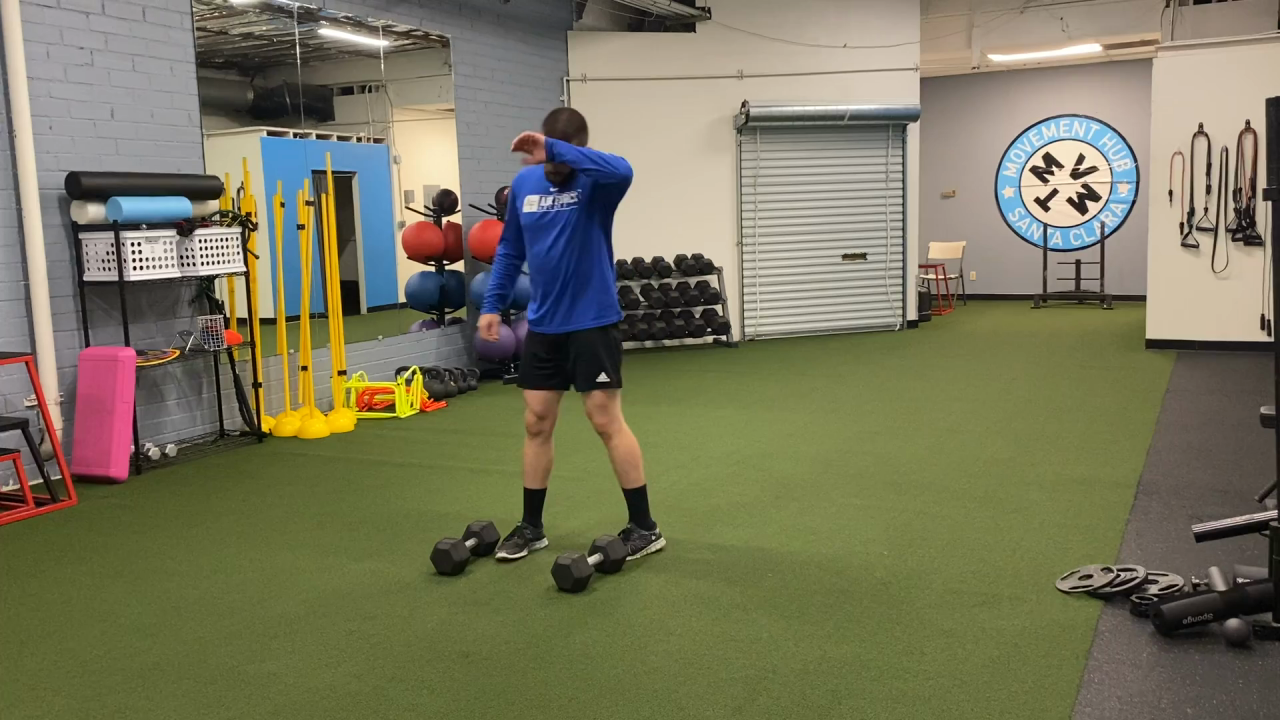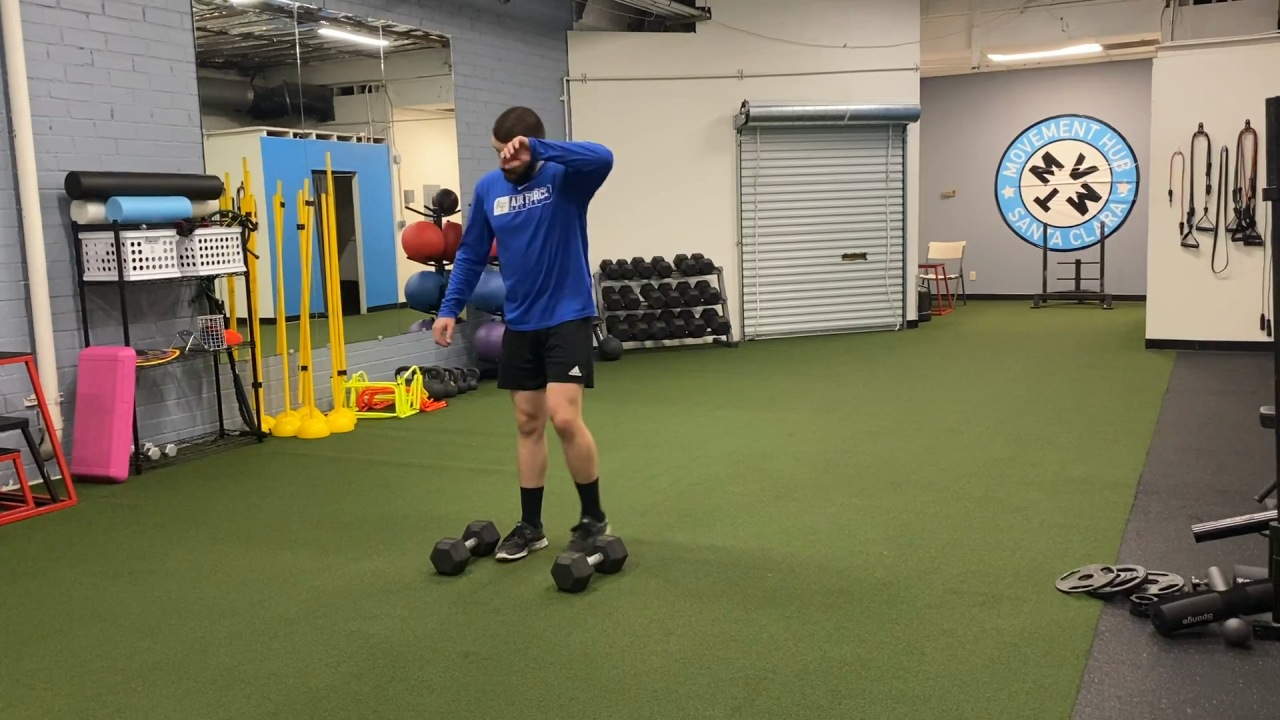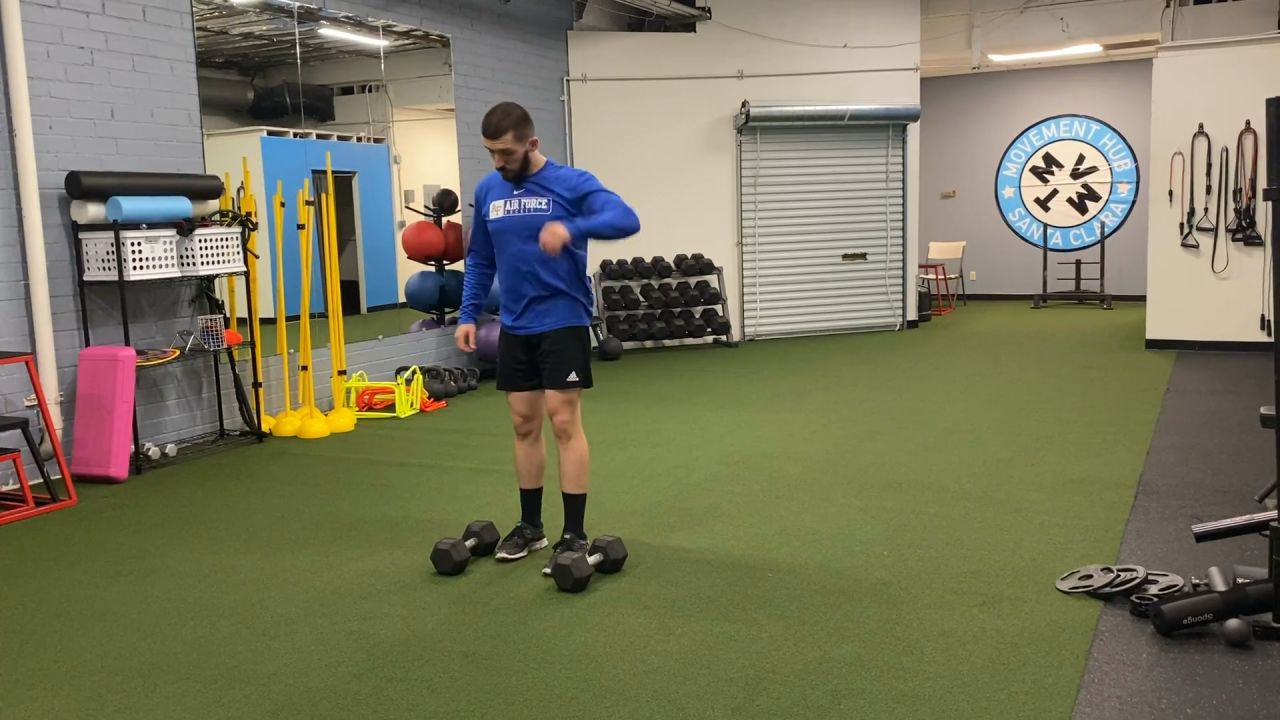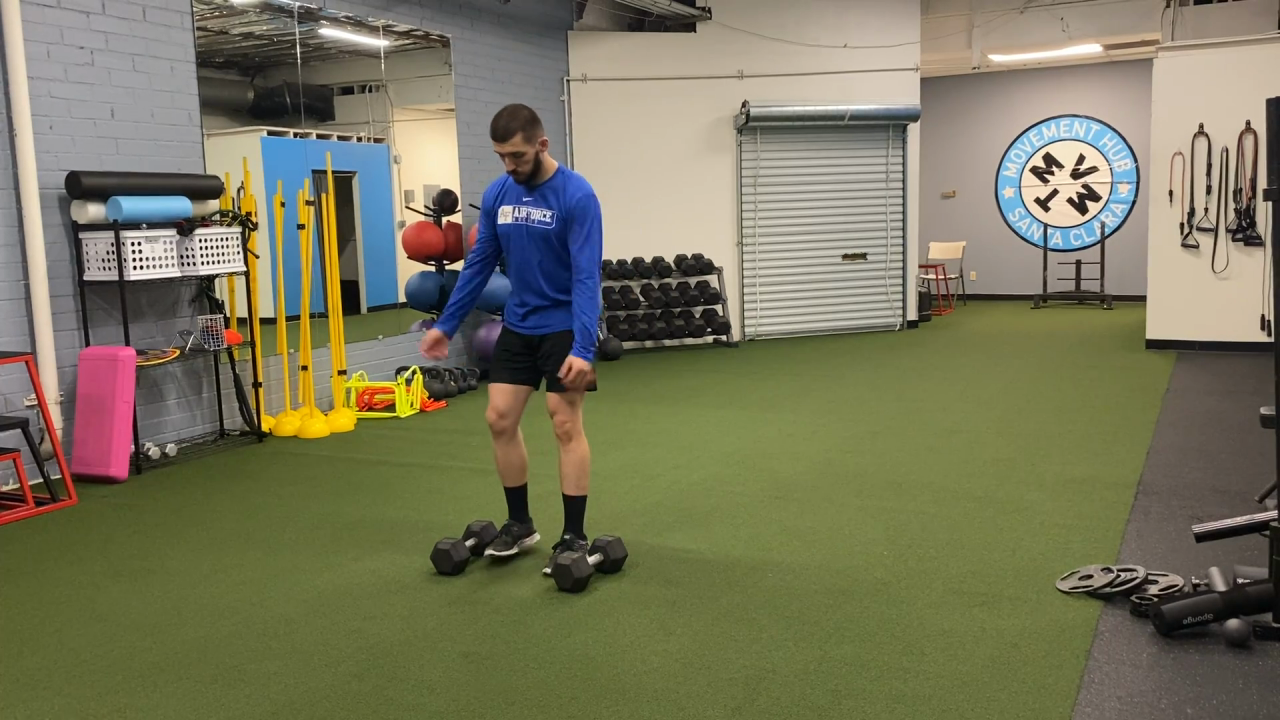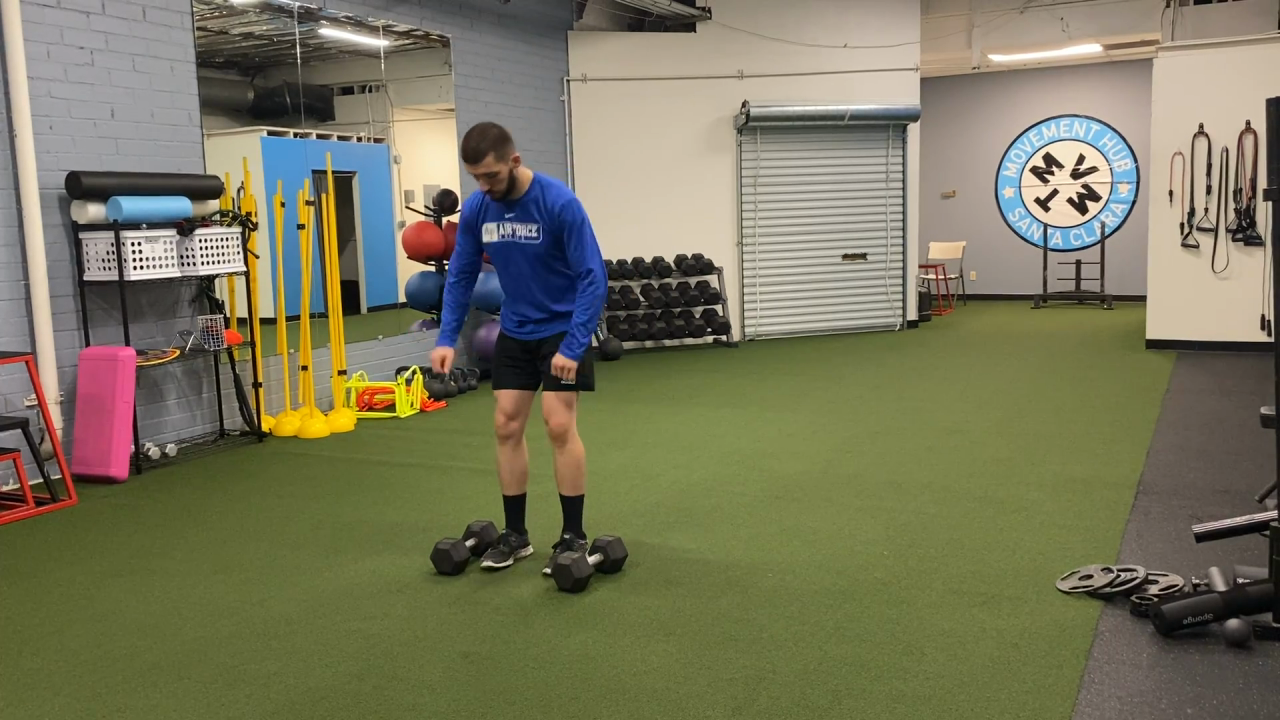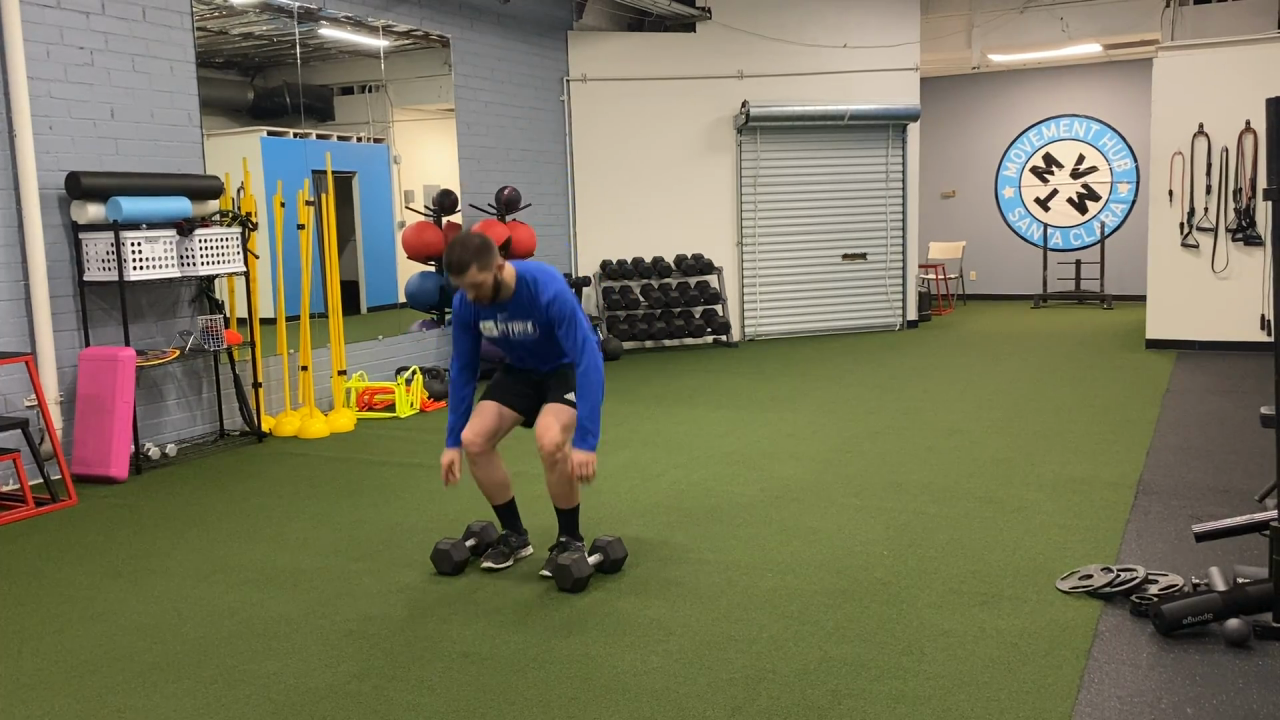
dt=0.3s
person 1, frame 1
left shoulder: (596, 182)
right shoulder: (524, 184)
left elbow: (622, 170)
right elbow: (510, 250)
left wrist: (552, 147)
right wrist: (493, 304)
left hip: (591, 323)
right hip: (542, 325)
left knee: (607, 423)
right knee: (536, 425)
left ankle: (644, 526)
right ankle: (531, 525)
person 1, frame 2
left shoulder: (564, 177)
right shoulder: (487, 189)
left elbow: (602, 157)
right elbow: (471, 255)
left wrist: (537, 148)
right wrist: (449, 308)
left hip: (567, 317)
right hip: (520, 323)
left knee: (564, 418)
right knee: (527, 425)
left ankle: (592, 516)
right ankle: (530, 525)
person 1, frame 3
left shoulder: (568, 183)
right shoulder: (486, 192)
left elbow: (626, 219)
right elbow: (479, 260)
left wrist: (572, 229)
right wrist: (467, 315)
left hip: (562, 325)
right hip: (514, 327)
left knee: (564, 425)
right knee: (524, 425)
left ankle: (574, 535)
right ankle: (530, 525)
person 1, frame 4
left shoulder: (577, 196)
right shoulder: (497, 194)
left elbow: (586, 275)
right elbow: (479, 263)
left wrist: (583, 345)
right wrist: (446, 324)
left hip: (561, 328)
right hip: (517, 326)
left knee: (566, 427)
right knee: (500, 421)
left ankle: (574, 536)
right ankle: (520, 523)
person 1, frame 5
left shoulder: (560, 203)
right shoulder: (474, 209)
left elbow: (592, 276)
right elbow: (460, 276)
left wrist: (574, 346)
right wrist: (447, 338)
left hip: (562, 330)
right hip: (515, 333)
left knee: (559, 426)
right knee: (507, 427)
left ankle: (573, 536)
right ankle: (515, 533)
person 1, frame 6
left shoulder: (548, 291)
right shoulder: (466, 301)
left elbow: (588, 362)
right elbow: (463, 369)
left wrist: (585, 441)
right wrist: (453, 441)
left hip: (568, 366)
right hip: (520, 369)
left knee: (550, 441)
right knee: (475, 441)
left ankle: (570, 539)
right ankle: (514, 534)
